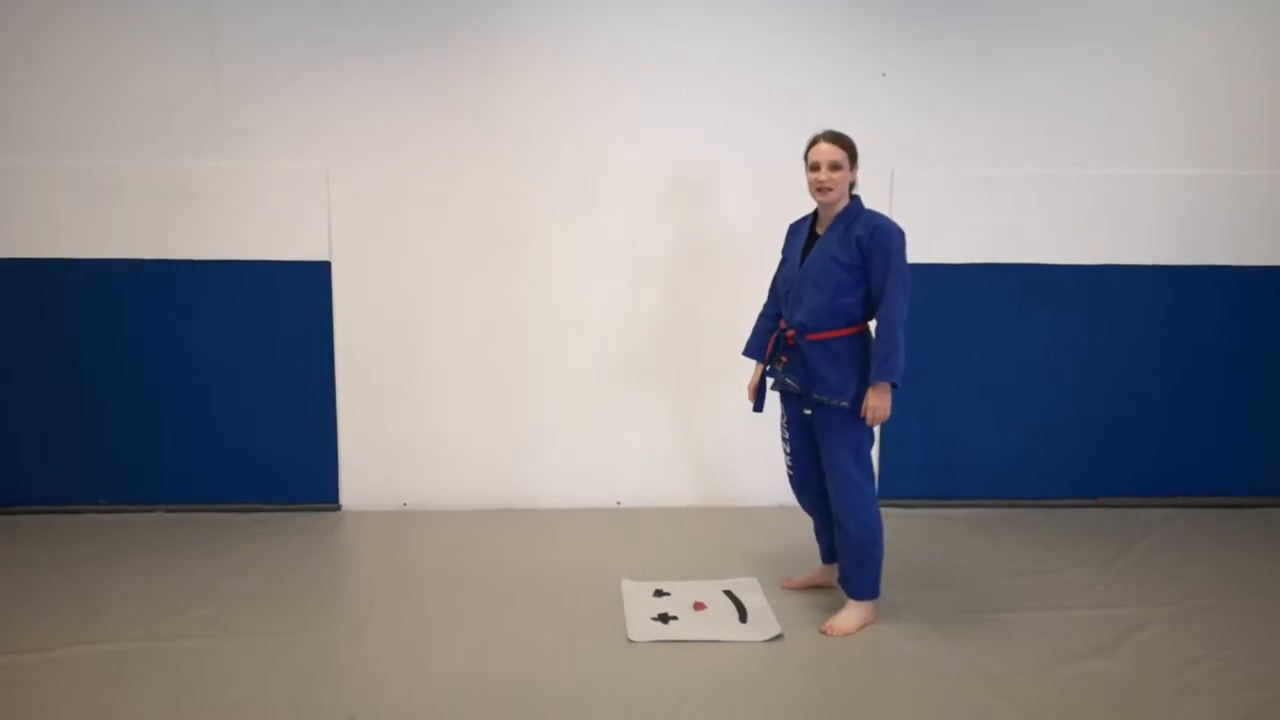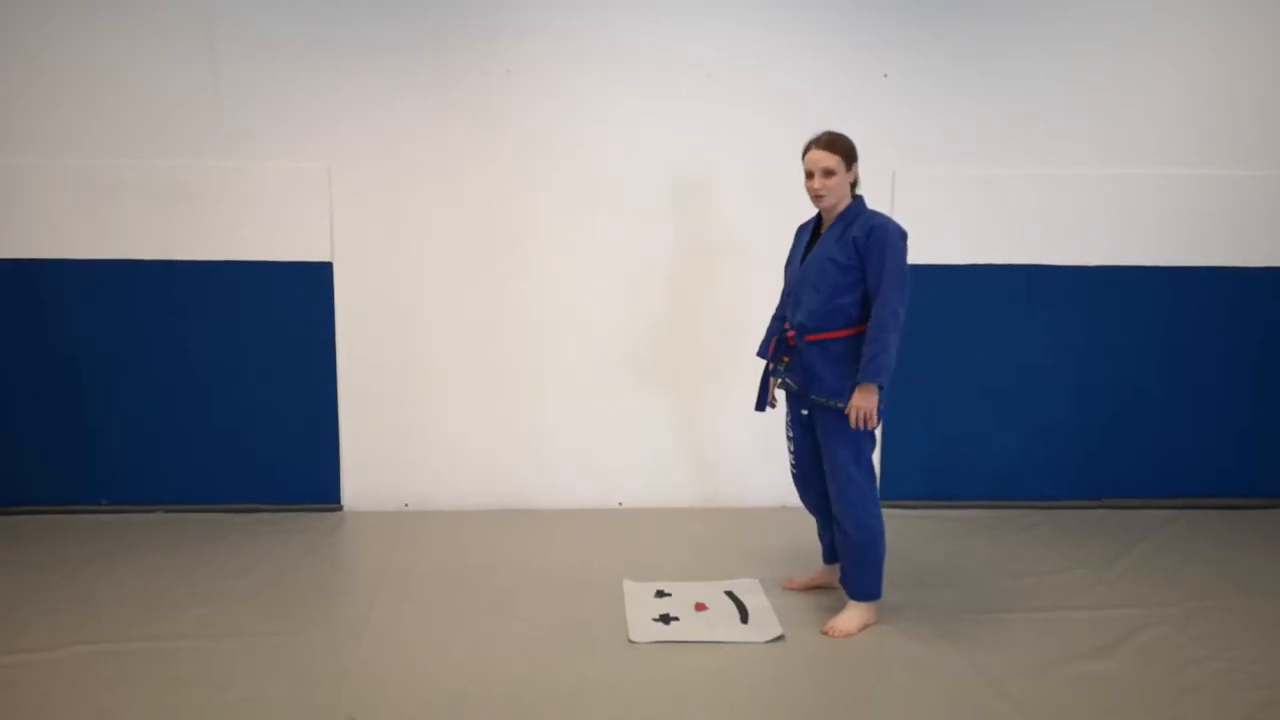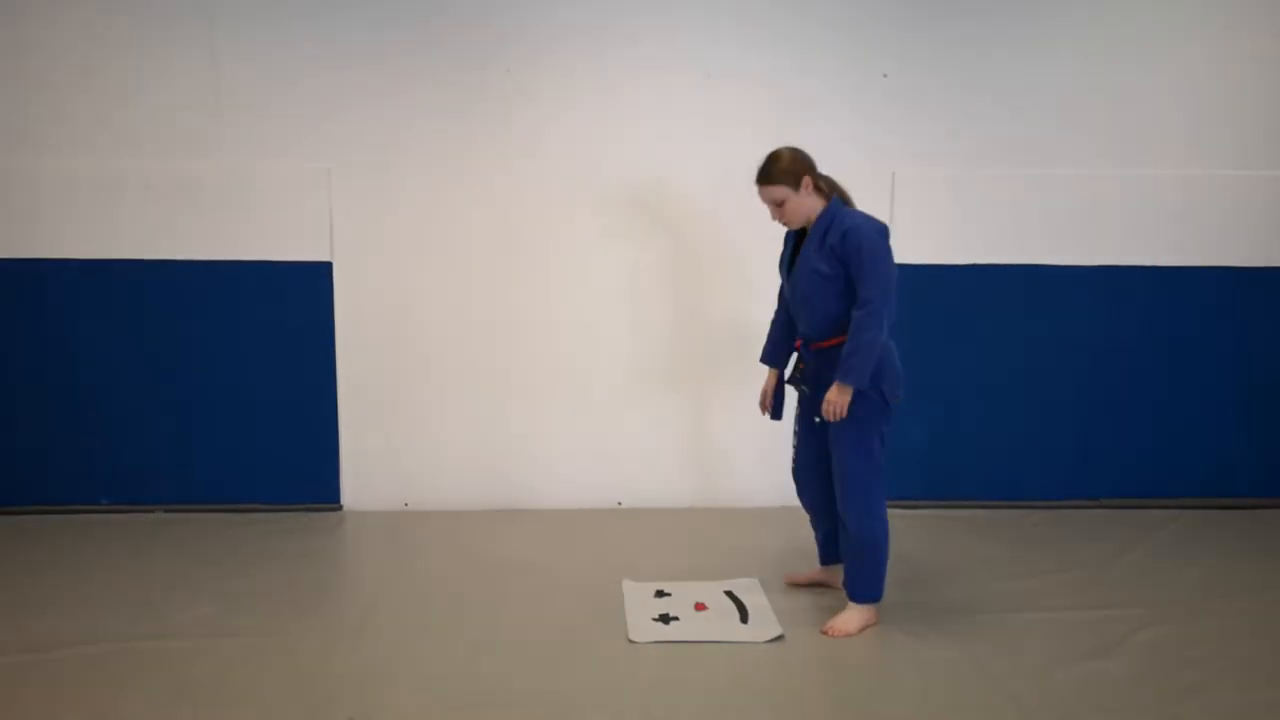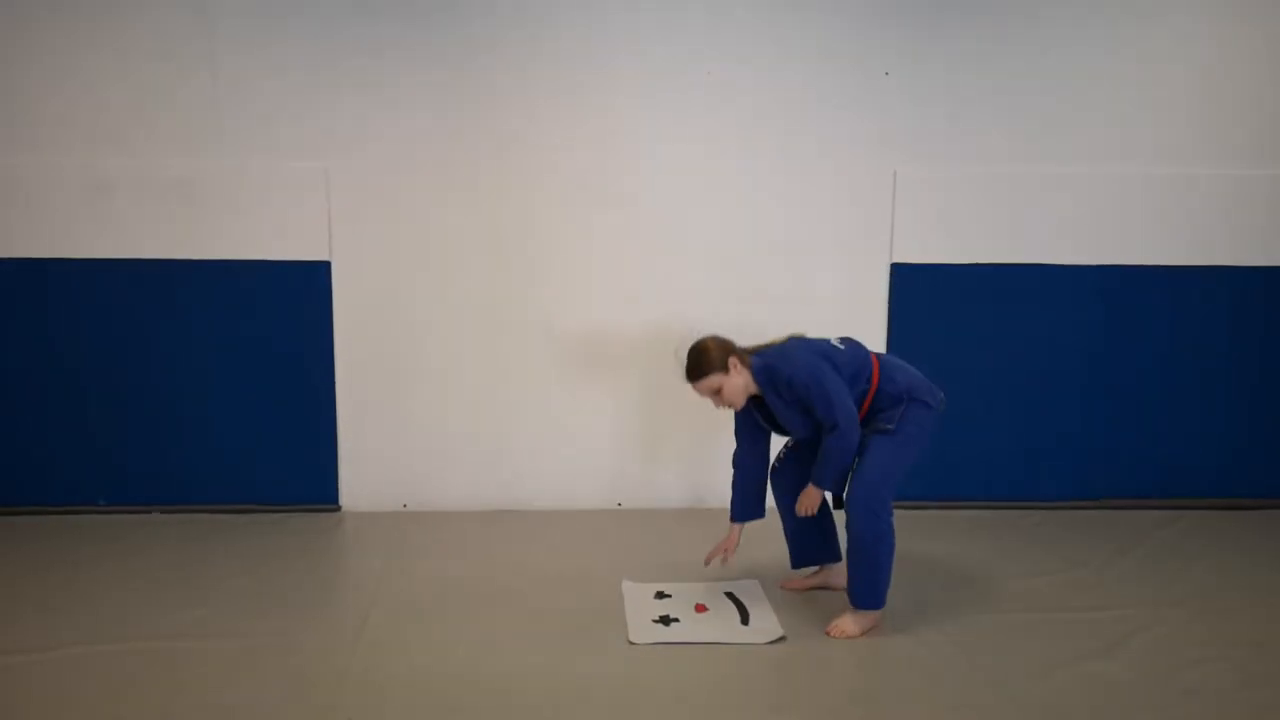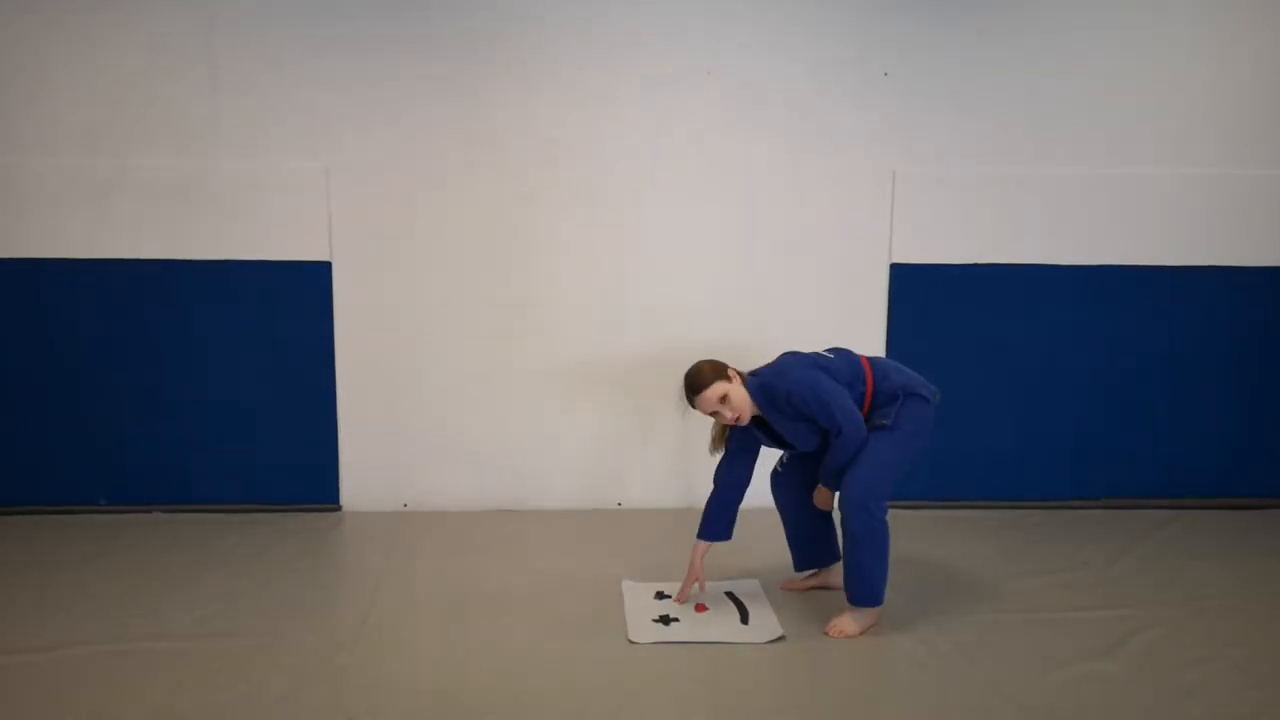
dt=0.4s
person 1, frame 1
left shoulder: (876, 232)
right shoulder: (798, 231)
left elbow: (891, 313)
right elbow: (776, 300)
left wrist: (882, 383)
right wrist: (761, 362)
left hip: (842, 375)
right hip: (797, 371)
left knee: (848, 484)
right knee: (808, 479)
left ankle: (862, 598)
right ankle: (832, 565)
person 1, frame 2
left shoulder: (877, 232)
right shoulder: (807, 233)
left elbow: (887, 315)
left wrist: (870, 384)
right wrist: (774, 364)
left hip: (842, 378)
right hip: (803, 374)
left knee: (849, 487)
right knee: (812, 480)
left ankle: (863, 600)
right ankle: (835, 566)
person 1, frame 3
left shoulder: (858, 232)
right shoulder: (797, 239)
left elbow: (873, 311)
right elbow: (788, 310)
left wrist: (846, 382)
right wrist: (775, 368)
left hip: (858, 378)
right hip: (817, 373)
left knee: (857, 486)
right knee: (810, 475)
left ankle: (864, 601)
right ankle: (834, 566)
person 1, frame 4
left shoulder: (796, 367)
right shoulder: (751, 396)
left elbow: (844, 427)
right elbow: (749, 462)
left wrist: (818, 485)
right wrist: (734, 534)
left hip: (904, 404)
right hip: (863, 412)
left knee: (865, 497)
right knee: (787, 476)
left ankle: (868, 608)
right ankle: (829, 567)
person 1, frame 5
left shoulder: (789, 382)
right shoulder: (746, 423)
left elbow: (850, 429)
right elbow: (729, 484)
left wrist: (827, 484)
right wrist: (697, 559)
left hip: (902, 405)
right hip: (862, 410)
left knee: (858, 495)
right knee: (790, 479)
left ankle: (867, 607)
right ankle: (829, 569)
